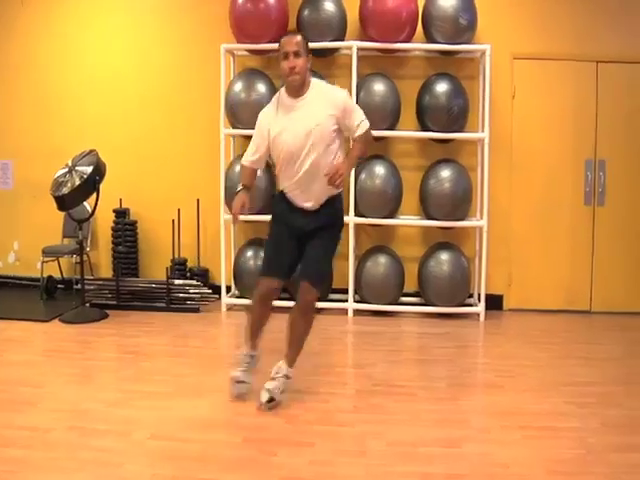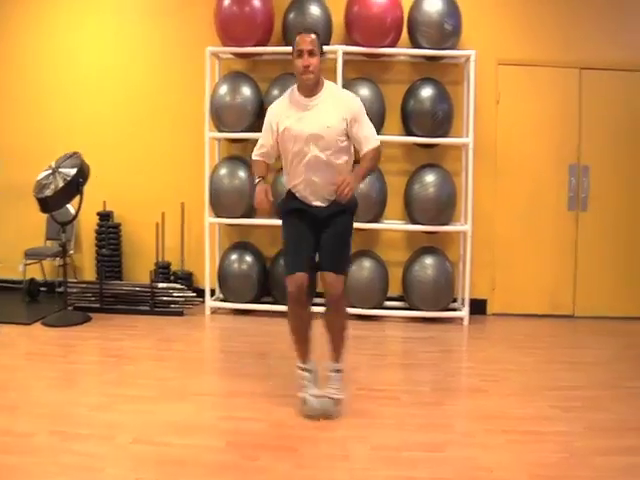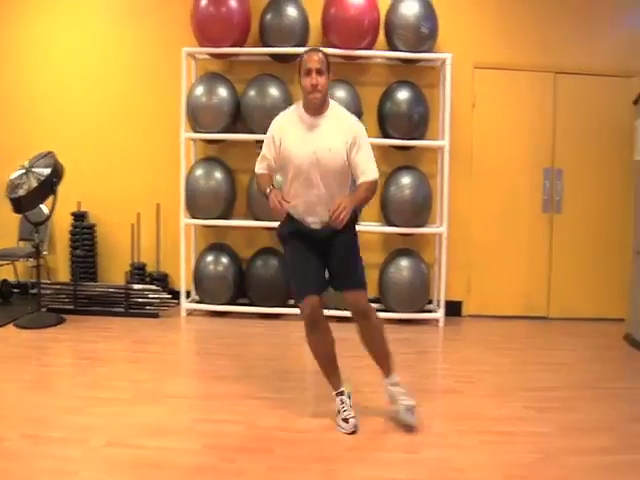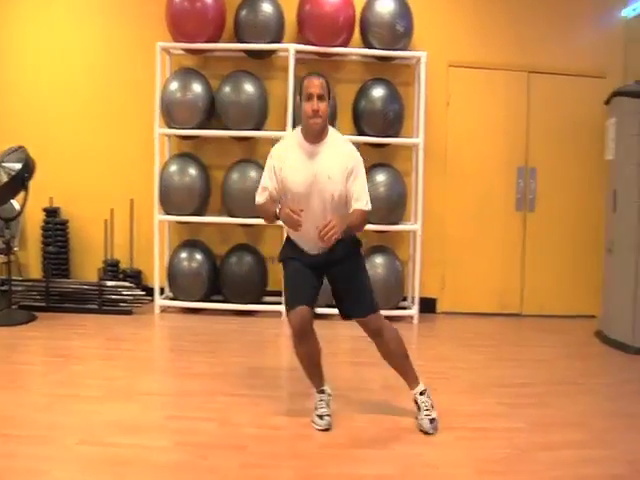
dt=0.1s
person 1, frame 1
left shoulder: (334, 97)
right shoulder: (269, 114)
left elbow: (363, 132)
right elbow: (252, 162)
left wrist: (348, 161)
right wrist: (242, 190)
left hip: (326, 210)
right hip: (287, 208)
left knee: (308, 295)
right knee: (268, 288)
left ankle: (282, 370)
right ankle: (249, 353)
person 1, frame 2
left shoulder: (347, 103)
right shoulder: (279, 108)
left elbow: (372, 148)
right elbow: (262, 154)
left wrist: (356, 175)
right wrist: (261, 182)
left hip: (336, 207)
right hip: (298, 206)
left knee: (335, 290)
right knee: (296, 287)
left ankle: (336, 371)
right ankle: (306, 370)
person 1, frame 3
left shoulder: (349, 126)
right shoulder: (281, 125)
left elbow: (370, 180)
right elbow: (262, 171)
left wrist: (352, 201)
right wrist: (272, 193)
left hip: (338, 229)
right hip: (297, 228)
left knee: (360, 305)
right knee: (311, 310)
left ankle: (393, 383)
right ankle: (340, 394)
person 1, frame 4
left shoulder: (347, 153)
right shoulder: (282, 152)
left elbow: (362, 212)
right elbow: (262, 204)
left wrist: (342, 225)
right wrist: (279, 212)
left hip: (343, 248)
right hip: (300, 250)
left knee: (374, 325)
right knee: (299, 320)
left ankle: (418, 391)
right ankle: (321, 393)
